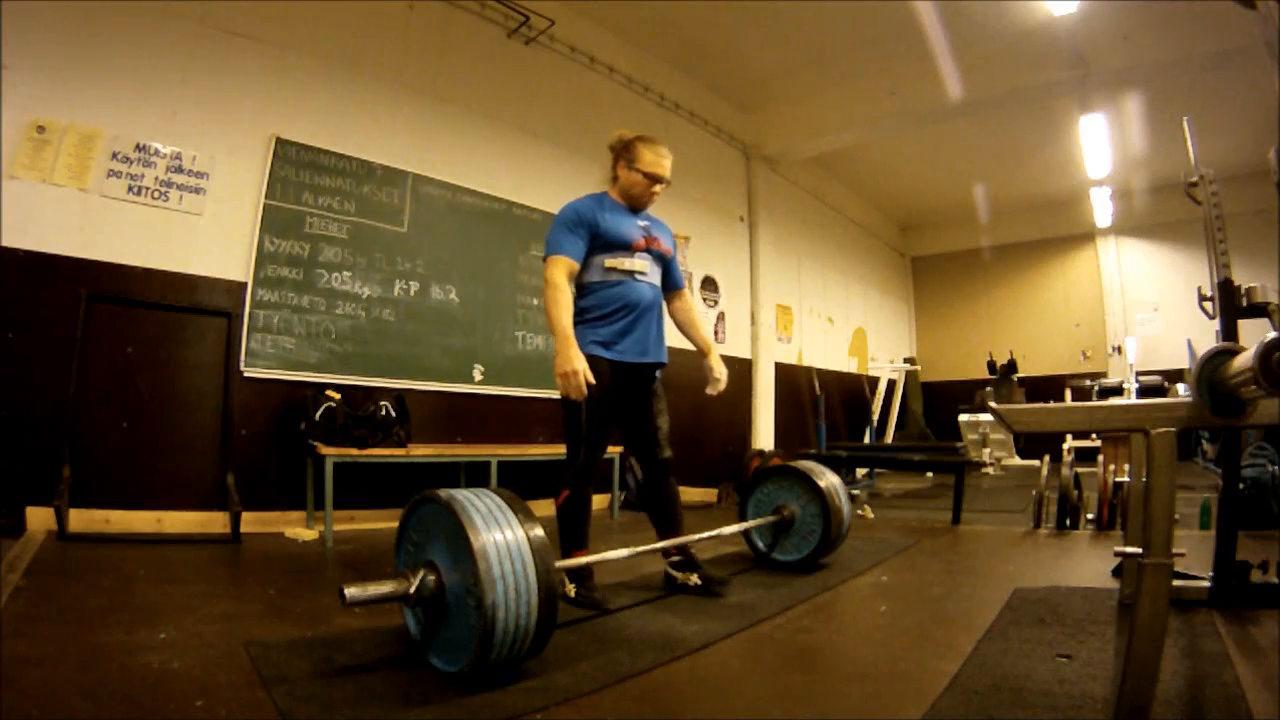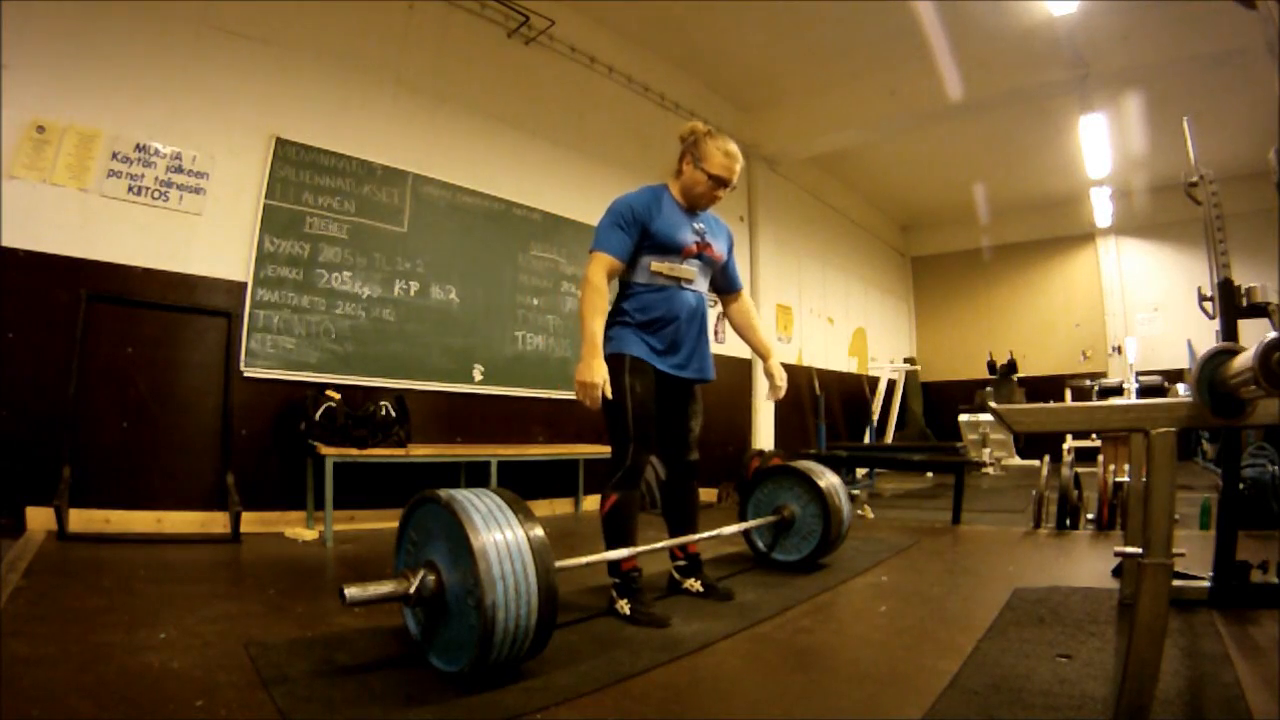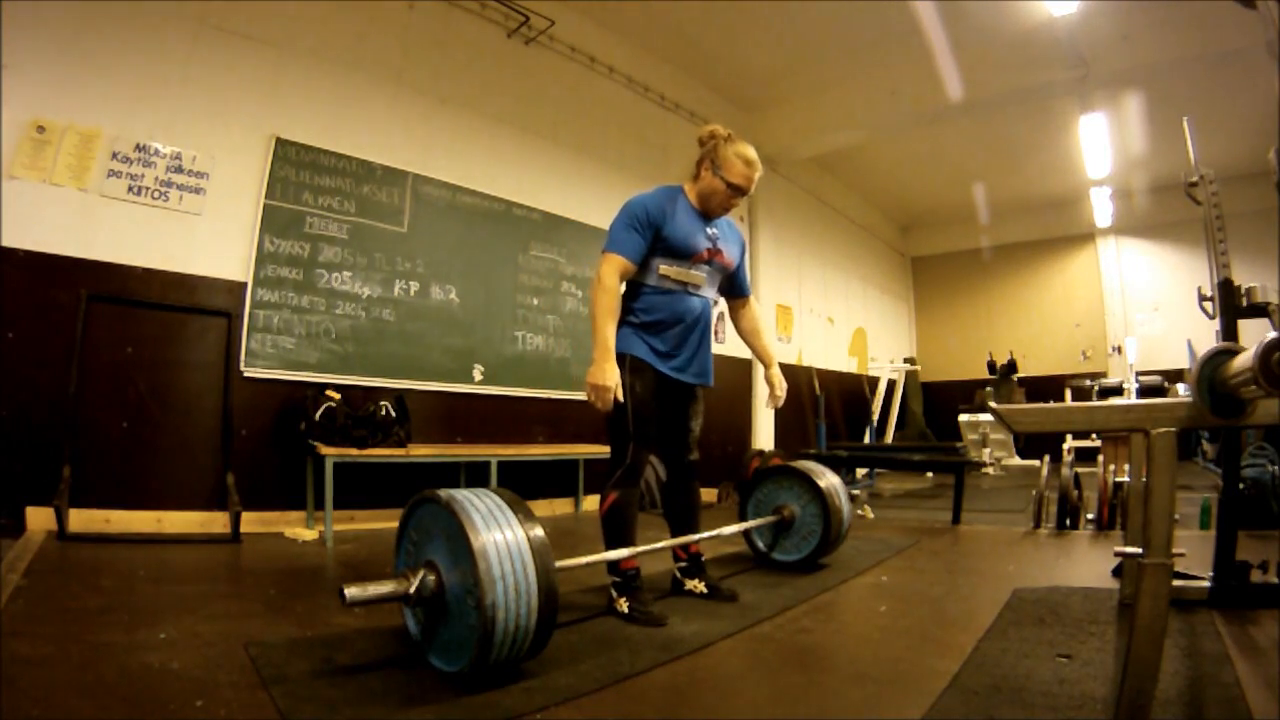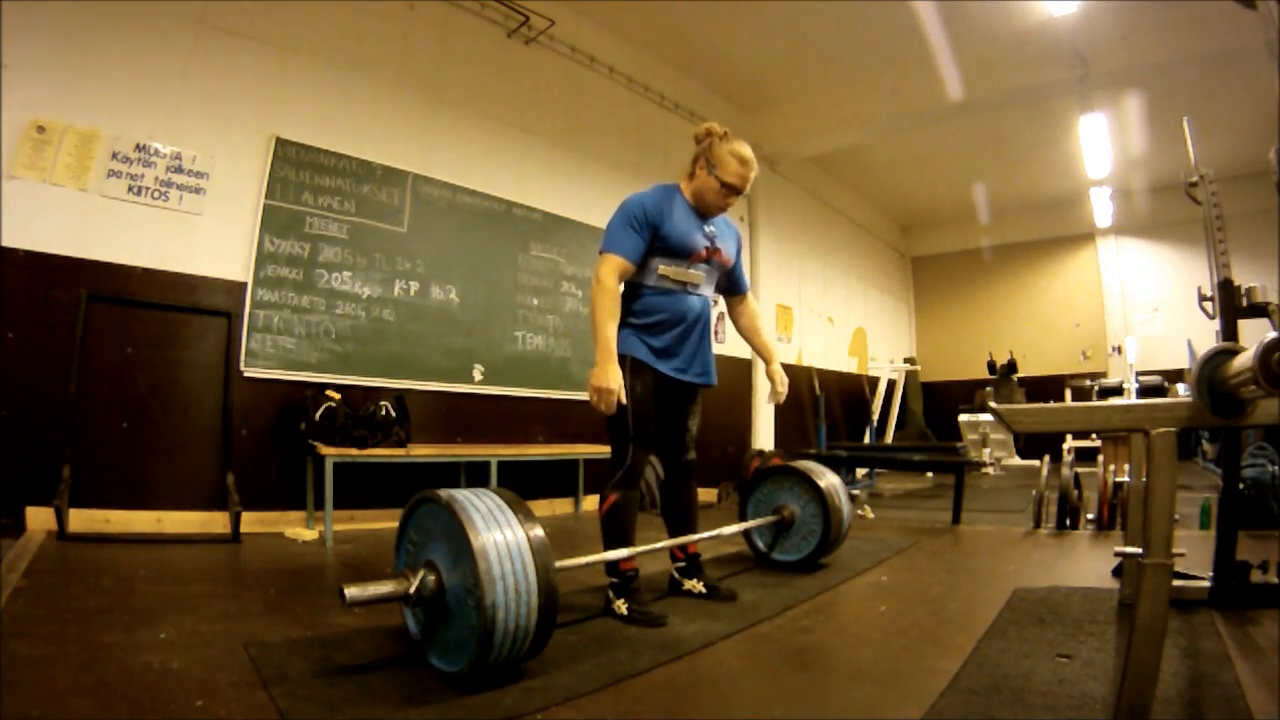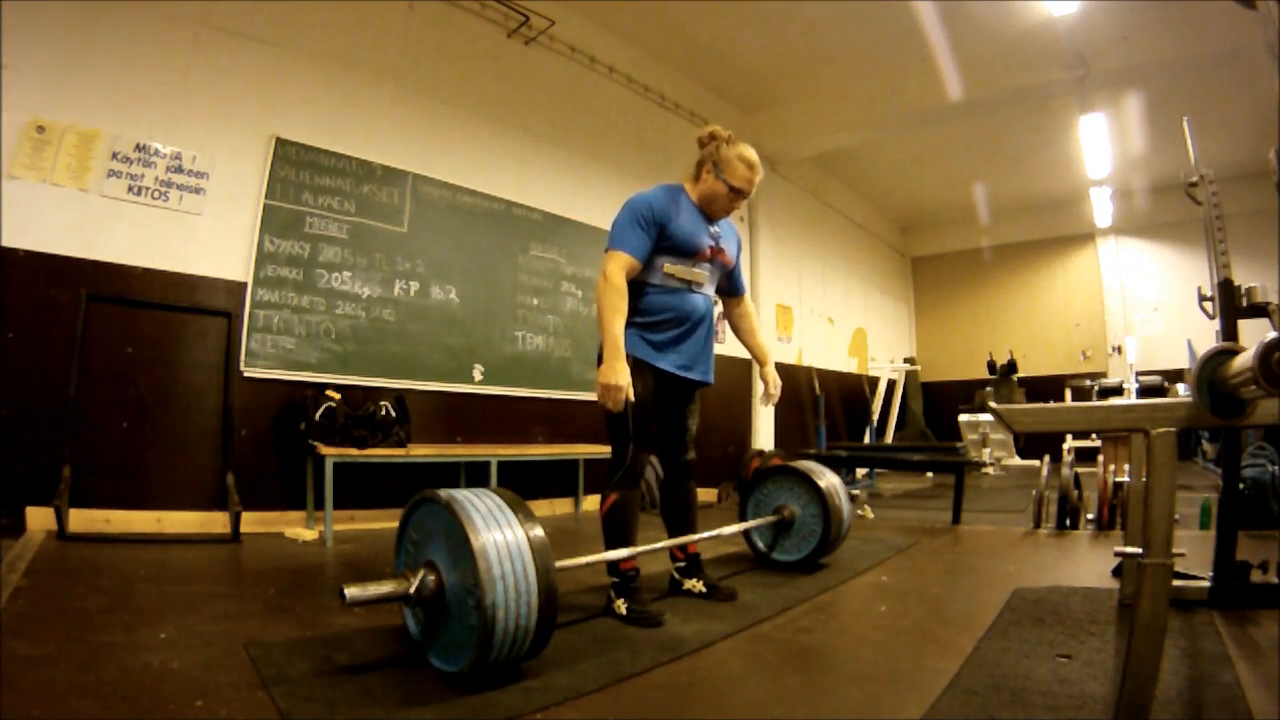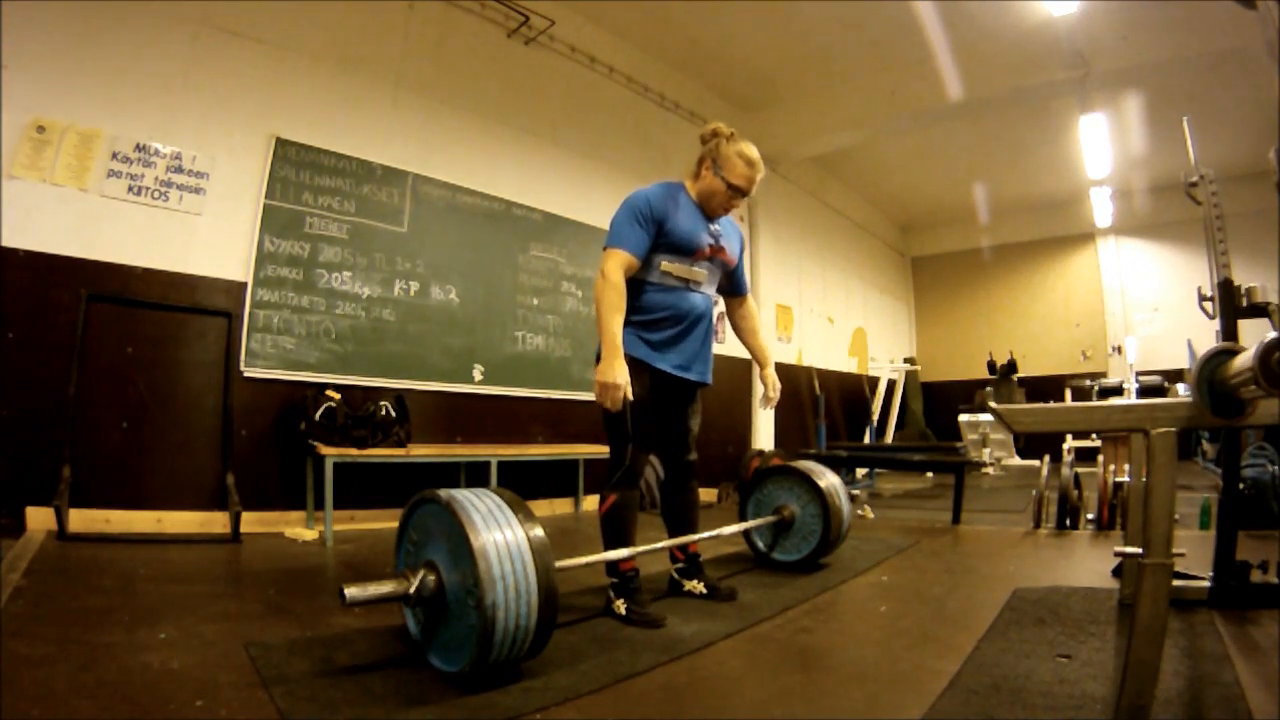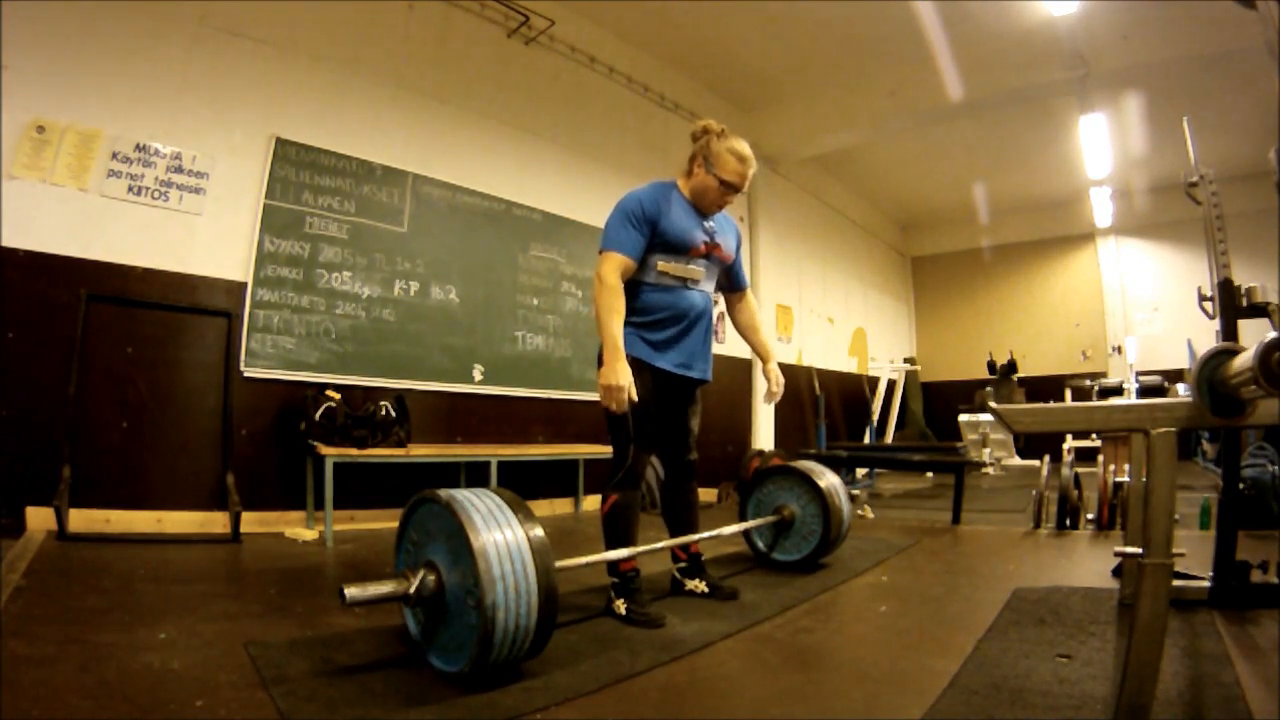
dt=0.7s
person 1, frame 1
left shoulder: (661, 233)
right shoulder: (583, 214)
left elbow: (679, 299)
right elbow: (557, 278)
left wrist: (709, 352)
right wrist: (567, 347)
left hip: (646, 362)
right hip: (596, 358)
left knee: (659, 463)
right knee: (584, 466)
left ankle: (680, 564)
right ankle: (574, 574)
person 1, frame 2
left shoulder: (719, 233)
right shoulder: (637, 207)
left elbow: (735, 301)
right elbow: (598, 276)
left wrist: (769, 358)
right wrist: (591, 353)
left hip: (686, 364)
right hip: (634, 355)
left knee: (684, 466)
right knee: (632, 464)
left ankle: (685, 568)
right ankle: (624, 585)
person 1, frame 3
left shoulder: (732, 238)
right shoulder: (650, 209)
left elbow: (742, 306)
right elbow: (609, 277)
left wrist: (770, 364)
right wrist: (604, 356)
left hip: (687, 366)
right hip: (637, 357)
left knee: (683, 466)
right knee: (631, 464)
left ankle: (689, 569)
right ankle: (624, 585)
person 1, frame 4
left shoulder: (728, 234)
right shoulder: (646, 207)
left elbow: (741, 302)
right elbow: (607, 278)
left wrist: (772, 360)
right wrist: (605, 359)
left hip: (687, 365)
right hip: (637, 358)
left knee: (681, 467)
right knee: (631, 465)
left ankle: (686, 570)
right ankle: (621, 586)
person 1, frame 5
left shoulder: (728, 235)
right shoulder: (651, 206)
left elbow: (737, 303)
right elbow: (613, 275)
left wrist: (765, 361)
right wrist: (613, 356)
left hip: (686, 364)
right hip: (638, 358)
left knee: (680, 465)
right knee: (631, 464)
left ankle: (686, 569)
right ankle: (623, 586)
person 1, frame 6
left shoulder: (731, 235)
right shoulder: (651, 203)
left elbow: (740, 304)
right elbow: (612, 273)
left wrist: (766, 364)
right wrist: (611, 355)
left hip: (686, 365)
right hip: (638, 358)
left knee: (683, 467)
right knee: (630, 465)
left ankle: (686, 569)
right ankle: (622, 586)
person 1, frame 7
left shoulder: (727, 230)
right shoulder: (645, 204)
left elbow: (740, 299)
right elbow: (609, 276)
left wrist: (768, 358)
right wrist: (614, 357)
left hip: (686, 365)
right hip: (638, 358)
left knee: (682, 466)
right knee: (631, 465)
left ankle: (688, 569)
right ankle: (623, 586)
